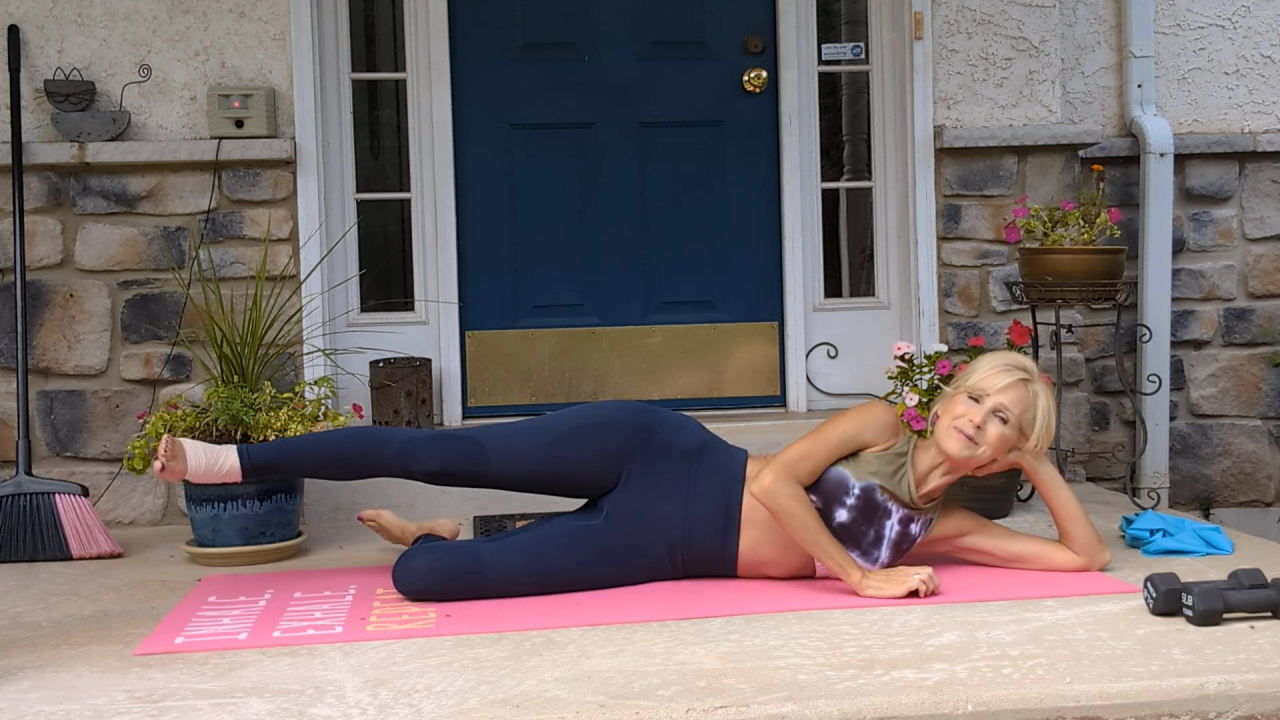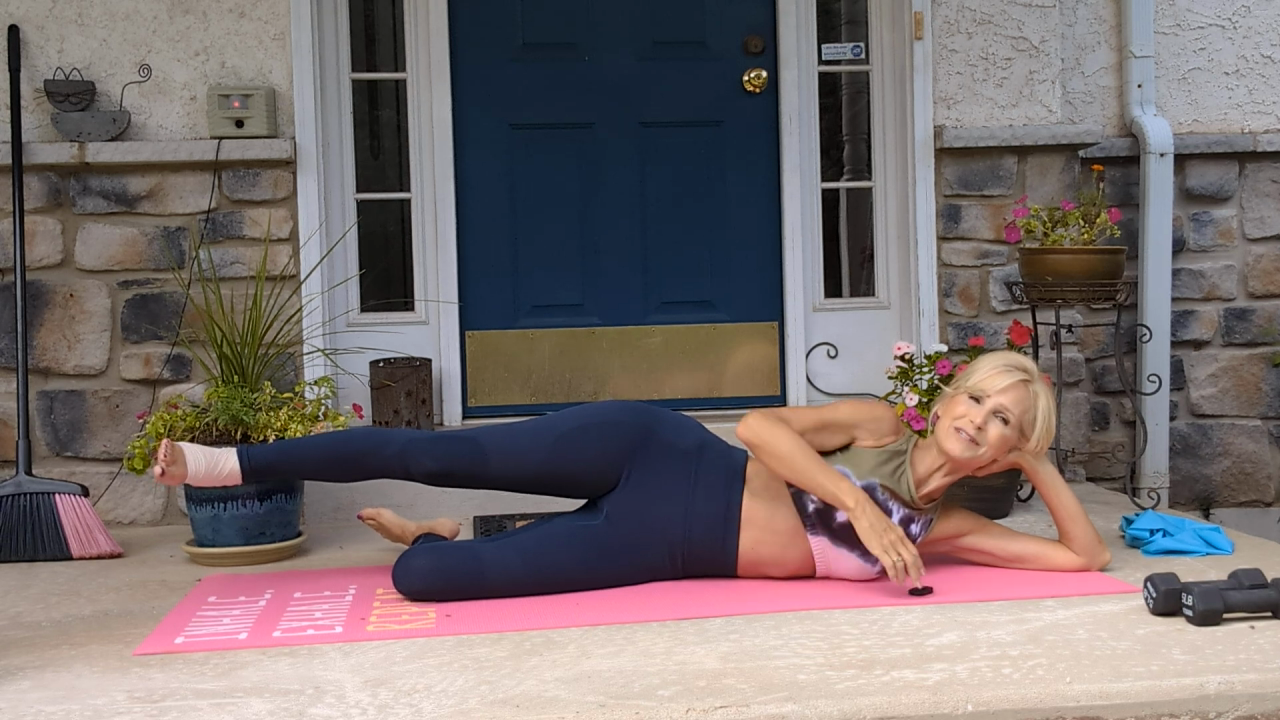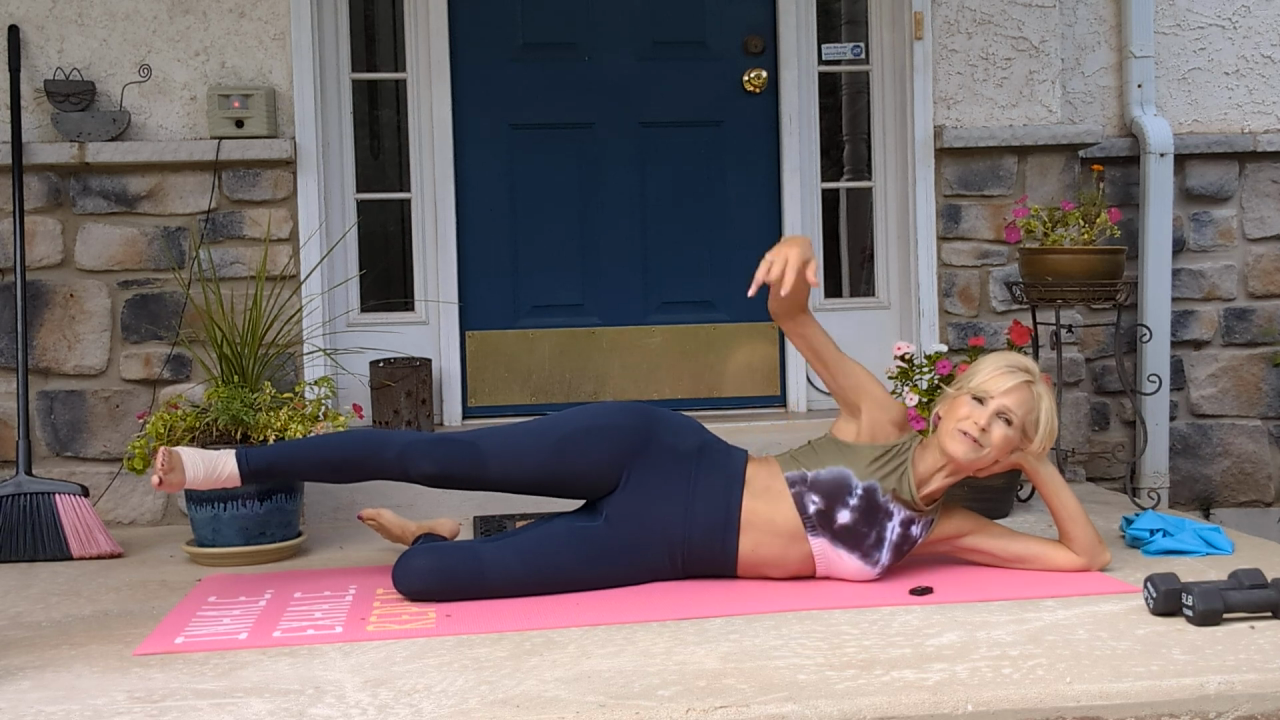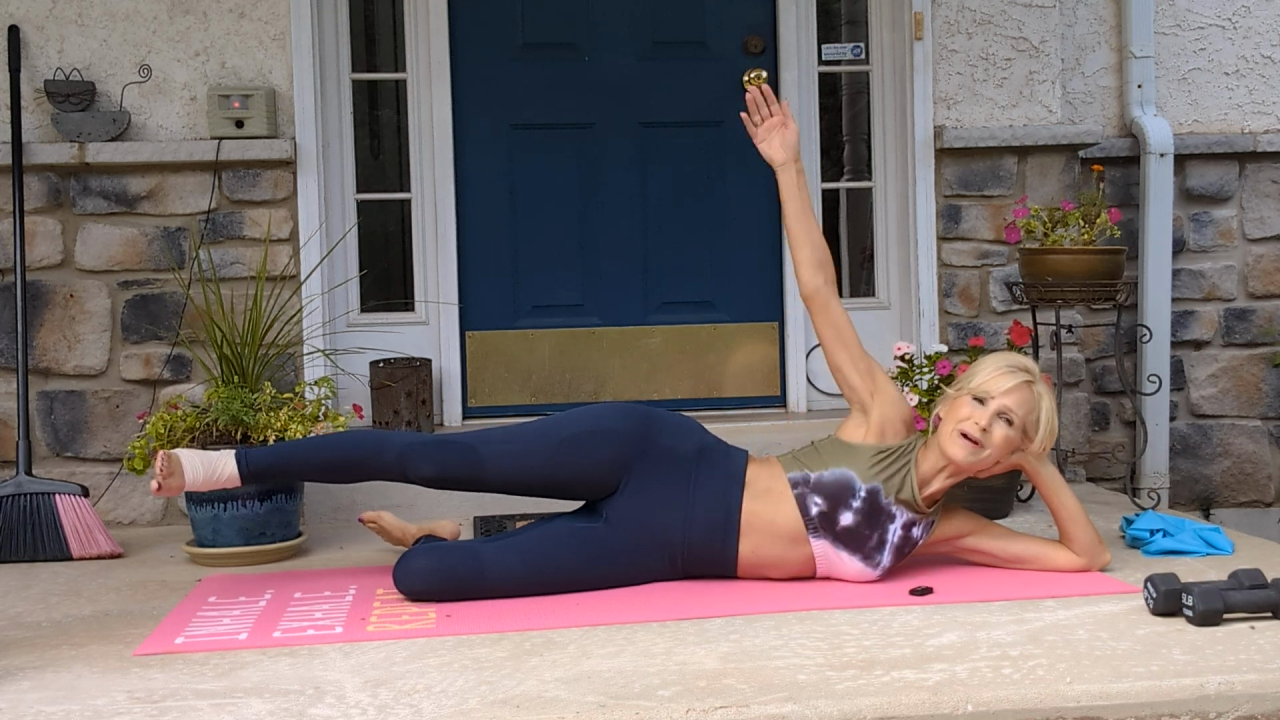
dt=0.2s
person 1, frame 1
left shoulder: (940, 527)
right shoulder: (881, 424)
left elbow: (1085, 555)
right elbow: (772, 480)
left wrist: (1039, 465)
right wrist: (860, 575)
left hip: (659, 550)
right hip: (658, 454)
right knee: (432, 451)
left ankle: (441, 536)
right ankle: (232, 458)
person 1, frame 2
left shoulder: (939, 527)
right shoulder: (878, 425)
left elbow: (1085, 554)
right elbow: (760, 425)
left wrist: (1038, 466)
right wrist: (852, 503)
left hip: (662, 549)
right hip: (661, 453)
left knee: (421, 578)
right knee: (434, 453)
left ankle: (444, 539)
right ankle: (233, 460)
person 1, frame 3
left shoulder: (942, 527)
right shoulder: (883, 423)
left elbow: (1086, 550)
right elbow: (786, 319)
left wrist: (1040, 461)
right wrist: (799, 259)
left hip: (666, 551)
right hip: (663, 457)
right knee: (439, 456)
left ankle: (443, 552)
right ankle: (233, 463)
person 1, frame 4
left shoulder: (937, 526)
right shoulder: (885, 417)
left elbow: (1084, 554)
right elbow: (818, 292)
left wrist: (1039, 463)
right wrist: (787, 167)
left hip: (661, 552)
right hip: (660, 456)
right knee: (431, 458)
left ankle: (441, 539)
right ankle: (228, 465)
